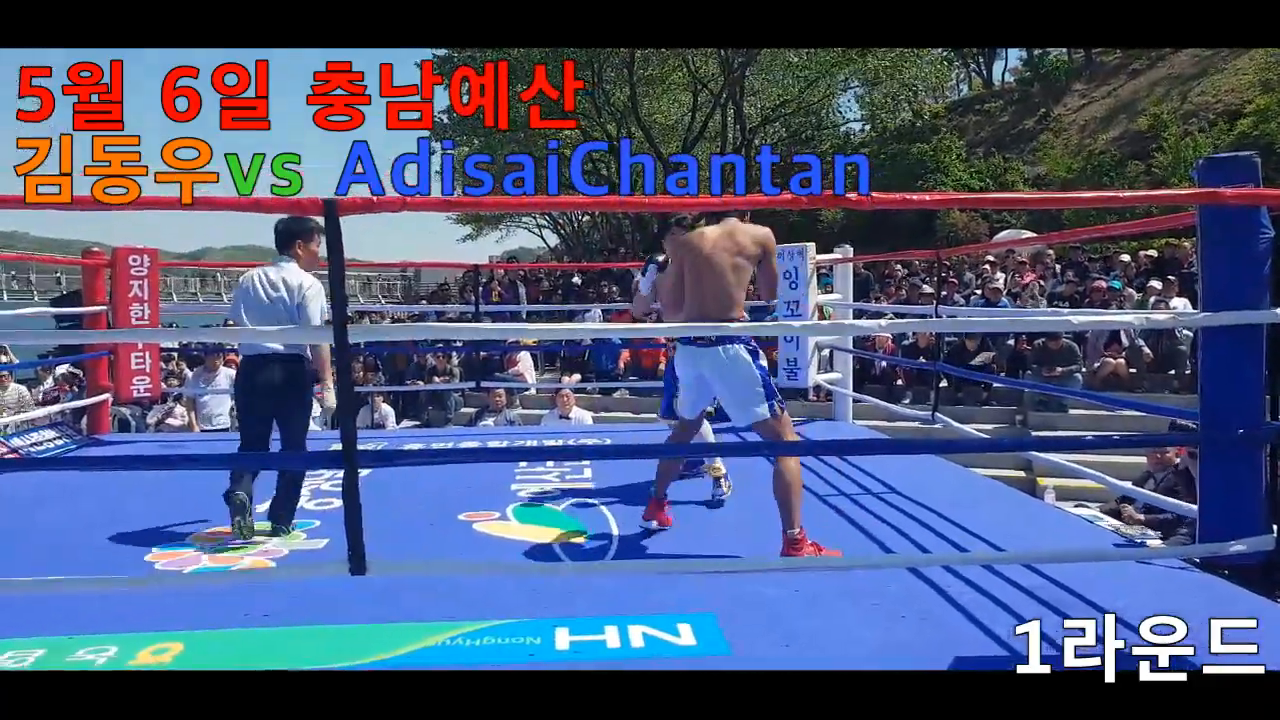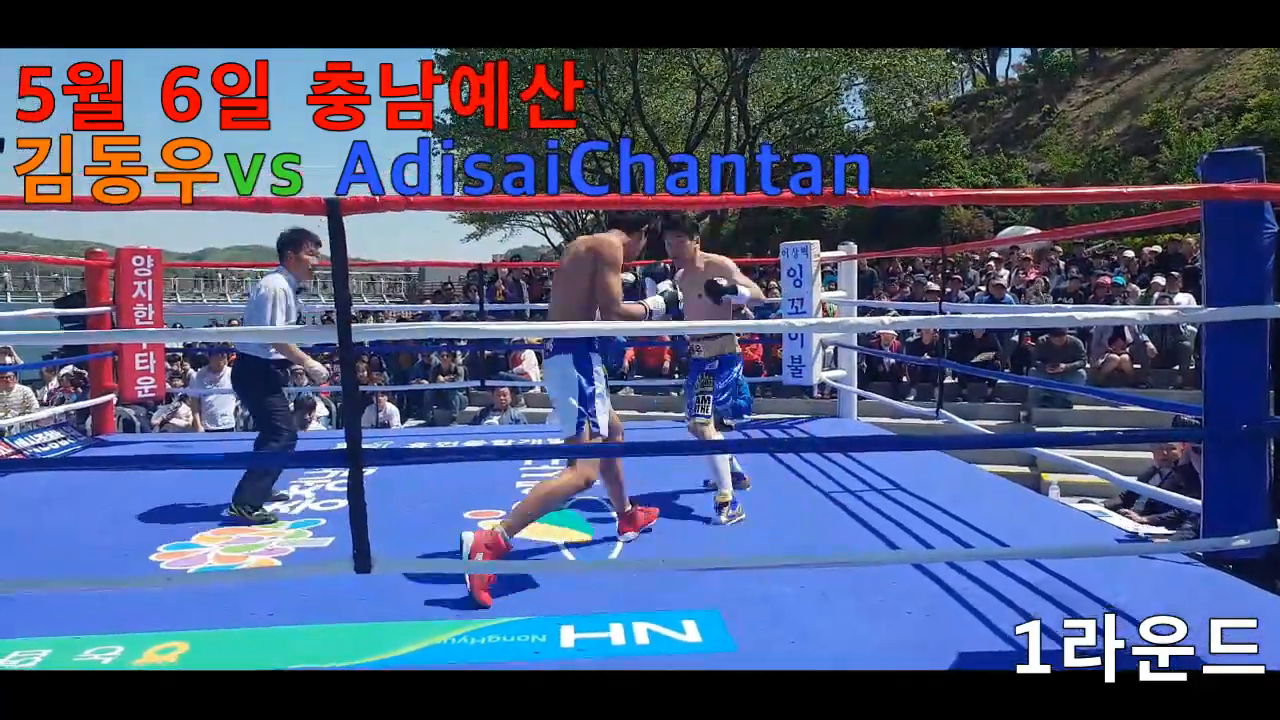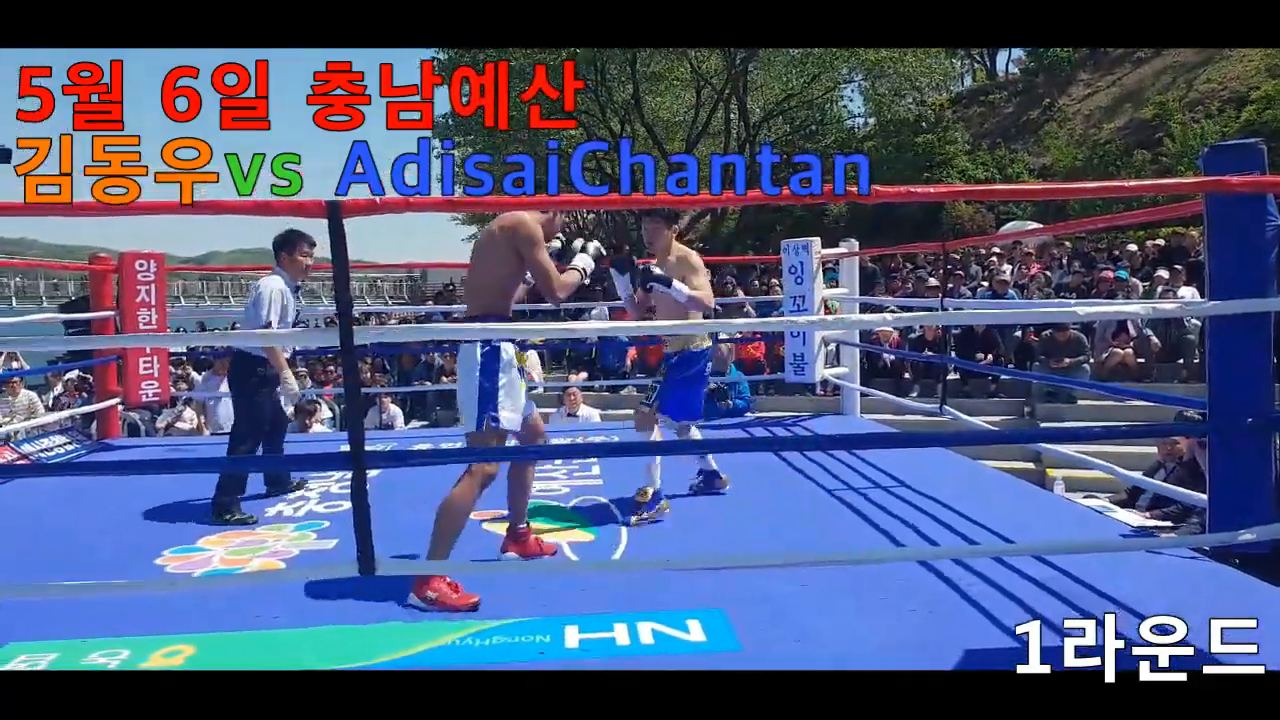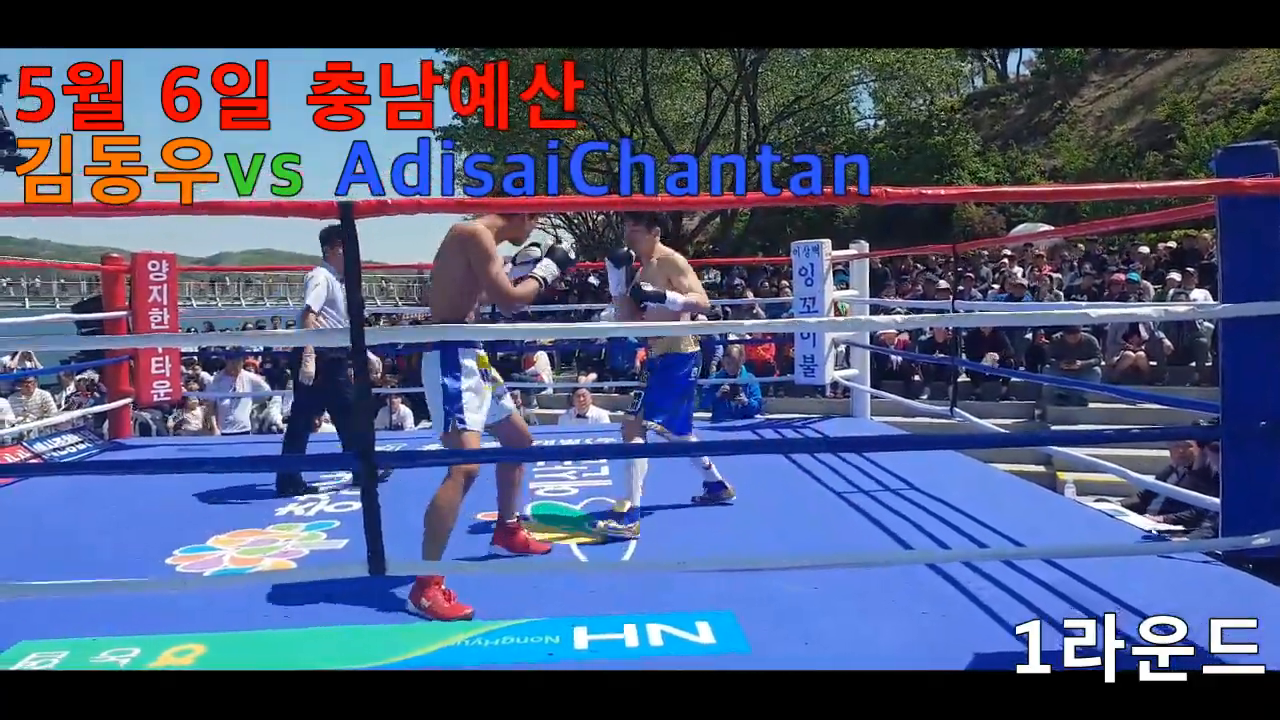
dt=0.5s
person 1, frame 1
left shoulder: (686, 240)
right shoulder: (761, 236)
left elbow: (670, 305)
right elbow: (769, 295)
left hip: (690, 347)
right hip: (730, 346)
left knee: (684, 428)
right knee: (784, 441)
left ankle: (655, 507)
right ankle: (795, 544)
person 1, frame 2
left shoulder: (578, 246)
right shoulder: (608, 246)
right elbow: (613, 313)
left wrist: (621, 283)
right wrist: (653, 307)
left hip: (566, 355)
right hip: (576, 358)
left knee: (612, 435)
right knee: (584, 470)
left ankle: (628, 518)
right ankle: (488, 544)
person 1, frame 3
left shoulder: (505, 228)
right shoulder: (523, 224)
right elbow: (556, 291)
left wrist: (541, 263)
right wrist: (585, 261)
left hip: (495, 346)
right hip: (489, 348)
left knee: (533, 436)
right knee: (483, 467)
left ankle: (518, 538)
right ankle: (428, 579)
person 1, frame 4
left shoulder: (475, 235)
right shoulder: (474, 234)
right elbow: (509, 302)
left wrist: (524, 266)
right wrist: (549, 269)
left hip: (469, 352)
right hip: (450, 355)
left knee: (519, 437)
right knee: (466, 465)
left ankle: (508, 531)
right ankle: (428, 584)
person 2, frame 1
left shoulder: (249, 279)
right shoulder: (308, 284)
left elbow: (237, 325)
right elbow: (316, 339)
right wrist: (327, 384)
left hip: (252, 371)
right hip: (291, 373)
left knee: (252, 445)
right knee: (293, 449)
left ankle: (240, 497)
right ankle: (281, 520)
person 2, frame 2
left shoulder: (285, 286)
right shoulder: (277, 287)
right elbow: (274, 337)
left wrist: (301, 363)
right wrist: (308, 363)
left hip: (263, 370)
right hip: (258, 372)
left knee: (272, 433)
right knee: (282, 437)
left ankle: (257, 490)
right ankle: (245, 501)
person 2, frame 3
left shoulder: (286, 289)
right shoulder: (273, 286)
left wrist: (283, 371)
right wrist: (286, 375)
left hip: (262, 370)
right hip: (252, 370)
left knee: (276, 426)
right knee: (246, 438)
left ankle: (278, 482)
right ankle: (225, 506)
person 2, frame 4
left shoulder: (337, 280)
right shoulder: (321, 277)
left elbow: (338, 325)
right elbow: (308, 317)
left wrist: (366, 354)
right wrist: (308, 356)
left hip: (329, 357)
right hip: (322, 357)
left knee: (302, 420)
right knee: (349, 415)
left ankle: (289, 481)
person 3, frame 1
right shoulder: (659, 278)
right elbow: (637, 311)
right wrist: (648, 273)
right hip: (677, 352)
right knee: (673, 416)
left ankle: (718, 472)
right ankle: (694, 461)
person 3, frame 2
left shoulder: (719, 265)
right shoulder: (678, 276)
left elbow: (759, 296)
left wrist: (731, 291)
left hip: (723, 355)
right hip: (698, 356)
left knee: (702, 424)
right knee: (700, 423)
left ankle: (730, 502)
right ankle: (734, 474)
person 3, frame 3
left shoulder: (688, 259)
right shoulder: (654, 265)
left elbow: (707, 304)
right elbow: (637, 313)
left wrist: (667, 283)
right wrist: (622, 278)
left hip: (690, 350)
right hip: (677, 350)
left knee: (647, 417)
right knee: (680, 418)
left ankle: (652, 497)
right ankle: (711, 474)
person 3, frame 4
left shoulder: (672, 262)
right shoulder: (642, 269)
left elbow: (703, 304)
right elbow: (625, 317)
left wrist: (660, 297)
right wrist: (616, 272)
left hip: (676, 355)
right hip: (662, 355)
left knee: (634, 427)
right knee: (672, 431)
left ankle: (628, 514)
right ankle: (716, 485)
